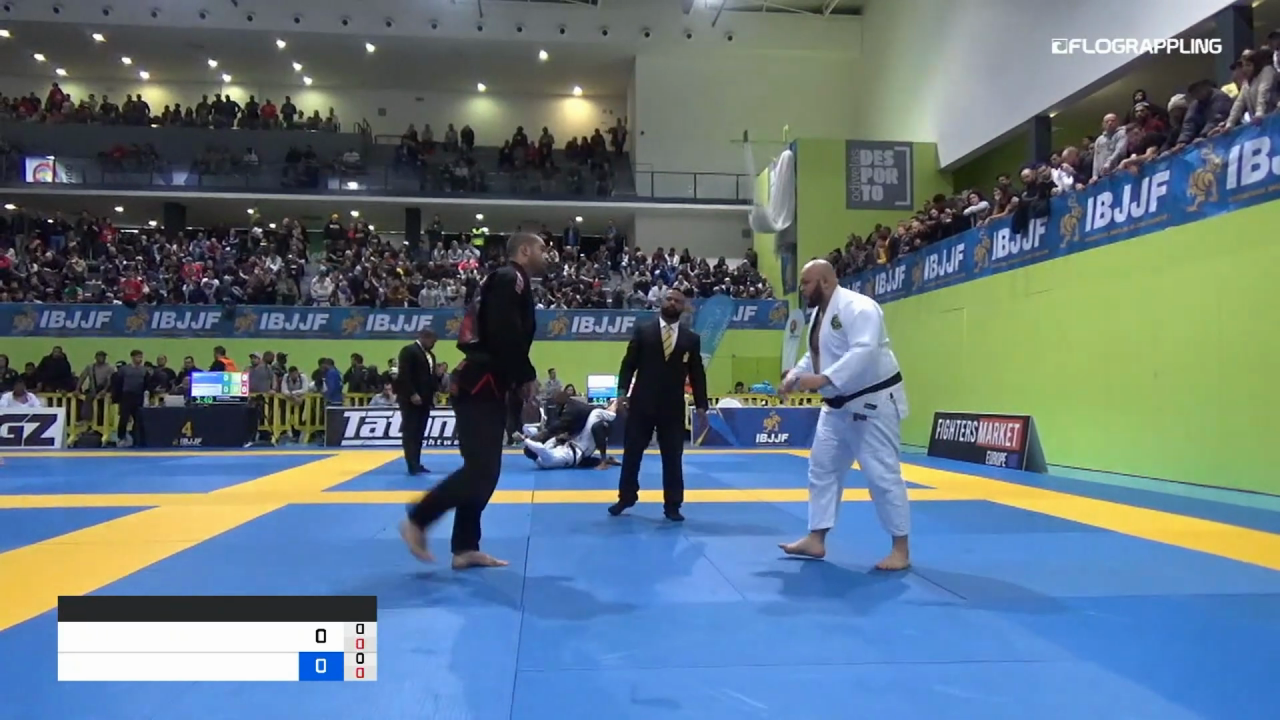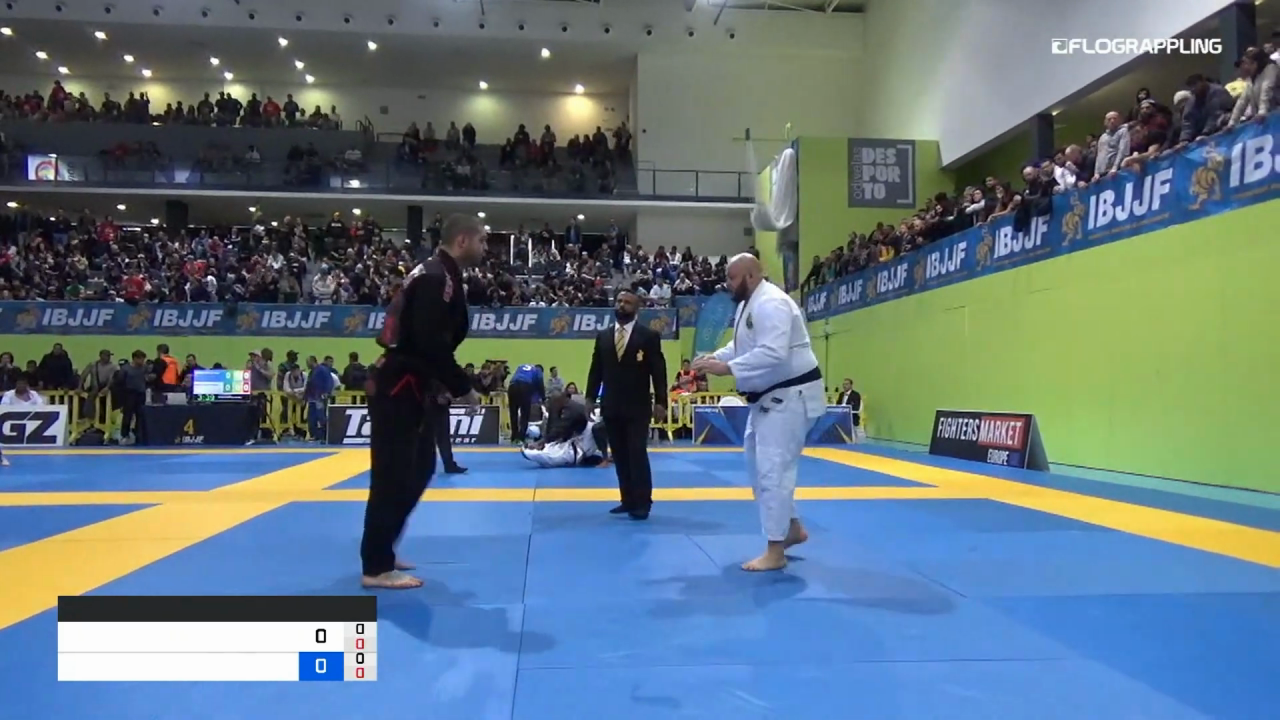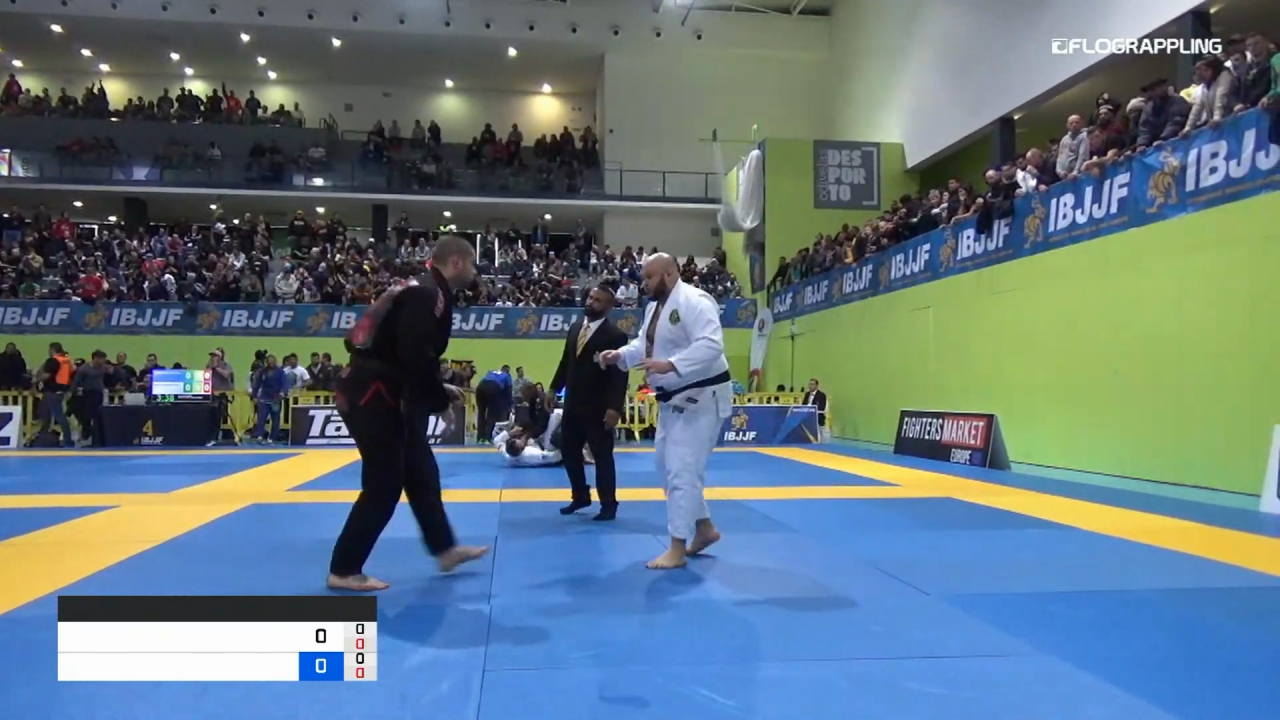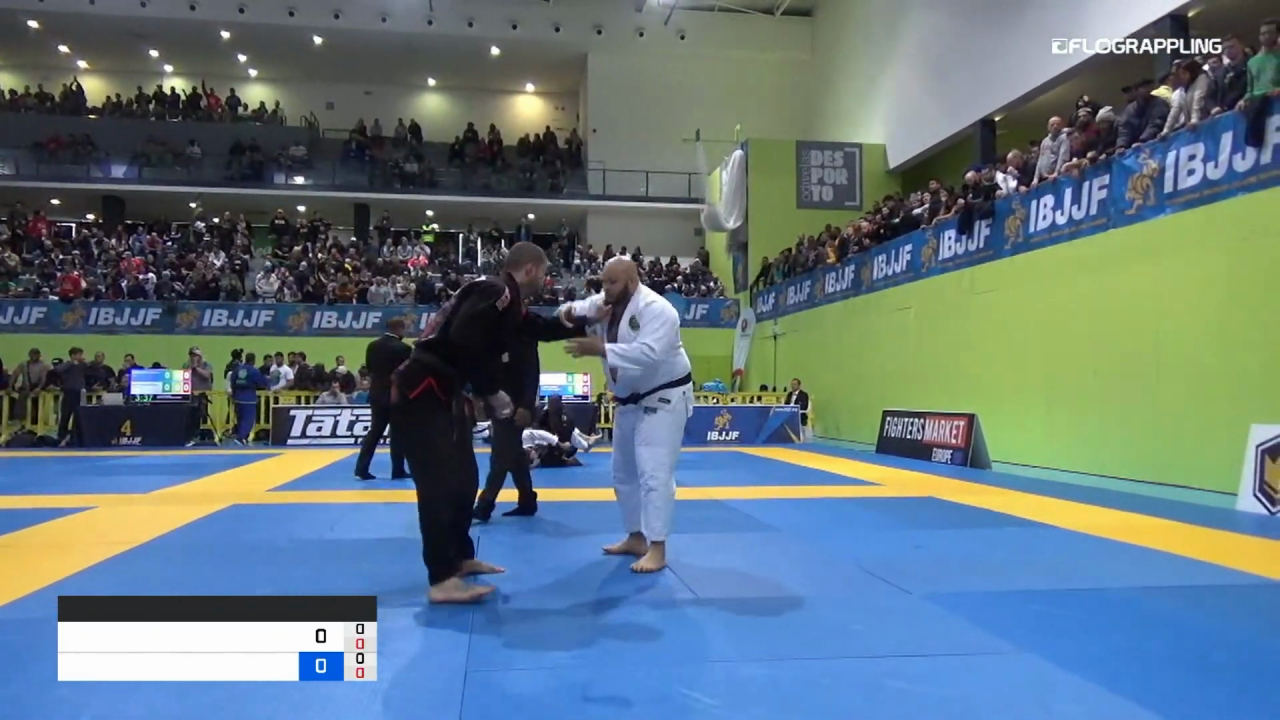
dt=1s
person 1, frame 1
left shoulder: (510, 283)
right shoulder: (509, 279)
right elbow: (505, 335)
left wrist: (520, 379)
right wrist: (526, 375)
left hip: (486, 384)
right hip: (481, 385)
left knee: (484, 470)
right knee: (481, 469)
left ankle: (466, 548)
right ankle: (417, 520)
person 1, frame 2
left shoulder: (437, 274)
right shoulder: (437, 278)
right elbow: (433, 345)
left wrist: (442, 383)
right wrist: (463, 389)
left hip: (404, 384)
right hip: (399, 387)
left knee: (419, 468)
right knee: (394, 476)
left ankle: (384, 550)
right ankle: (377, 567)
person 1, frame 3
left shoulder: (422, 293)
right shoulder: (427, 296)
right elbow: (416, 359)
left wrist: (440, 391)
right wrist: (441, 403)
left hip: (378, 393)
right hip: (372, 396)
left knee: (421, 472)
right knee: (384, 484)
left ankle: (445, 549)
right ankle: (344, 571)
person 1, frame 4
left shoulder: (507, 299)
right shoulder: (496, 292)
right elbow: (463, 340)
right wrist: (491, 391)
left hip: (441, 391)
right hip: (424, 390)
left knee: (463, 477)
right knee: (440, 482)
left ankle: (460, 557)
right ankle: (443, 580)
person 2, frame 1
left shoulder: (856, 308)
right shoulder: (819, 313)
left elbow: (863, 352)
right elbow: (815, 355)
left wrist: (821, 379)
right wrist: (794, 376)
left hip: (872, 402)
right hip: (838, 405)
left knee: (881, 474)
right knee: (822, 469)
left ankle: (900, 548)
right ankle: (816, 538)
person 2, frame 2
left shoulder: (770, 304)
right shoulder: (749, 304)
left elbow: (771, 354)
right elbow: (741, 345)
left wrist: (726, 368)
right wrist: (715, 358)
left hip: (791, 396)
right hip: (771, 396)
left knee: (773, 470)
right knee: (758, 464)
left ankle: (775, 551)
right ankle: (792, 527)
person 2, frame 3
left shoulder: (694, 302)
right shoulder: (656, 306)
left elbow: (710, 347)
right elbow: (644, 343)
left wrist: (668, 365)
right wrist: (620, 355)
left hip: (701, 397)
right hip: (676, 398)
left knee: (683, 470)
right knee: (668, 465)
left ankle: (678, 548)
right ankle: (704, 527)
person 2, frame 4
left shoulder: (656, 309)
right shoulder: (607, 301)
left elbow: (649, 354)
right elbow: (577, 310)
left wrist: (600, 348)
right wrist: (568, 313)
left hip: (663, 400)
right hip: (629, 401)
left knee: (654, 472)
right knee: (624, 473)
left ankle: (656, 549)
right ankle: (637, 537)
person 3, frame 1
left shoulder: (691, 339)
right shoulder: (642, 331)
left elbow: (697, 373)
right elbow: (628, 364)
left wrist: (701, 403)
right wrist: (623, 391)
left hip: (673, 407)
right hip: (642, 404)
left knee: (673, 458)
right knee: (632, 453)
left ankle: (672, 505)
right ankle: (626, 497)
person 3, frame 2
left shoulder: (649, 336)
right shoulder: (603, 336)
left elbow: (658, 371)
right elbow: (596, 370)
left wrist: (660, 401)
right wrist: (590, 398)
left hip: (637, 407)
right hip: (611, 406)
left knee: (637, 452)
right knee: (620, 455)
left ankle: (642, 502)
right ankle: (628, 500)
person 3, frame 3
left shoulder: (615, 335)
right shoulder: (575, 329)
left elbow: (619, 375)
right elbow: (565, 362)
left wrist: (614, 407)
right wrist: (554, 389)
left hip: (598, 408)
right hip: (573, 405)
left knee: (602, 456)
right knee: (569, 452)
left ankle: (608, 505)
right ankle: (580, 496)
person 3, frame 4
left shoulder: (524, 332)
left elbow: (531, 373)
left wrist: (525, 406)
left hip: (516, 406)
left knee: (502, 454)
right knee: (513, 454)
left ankle: (485, 506)
right ankle: (527, 502)
